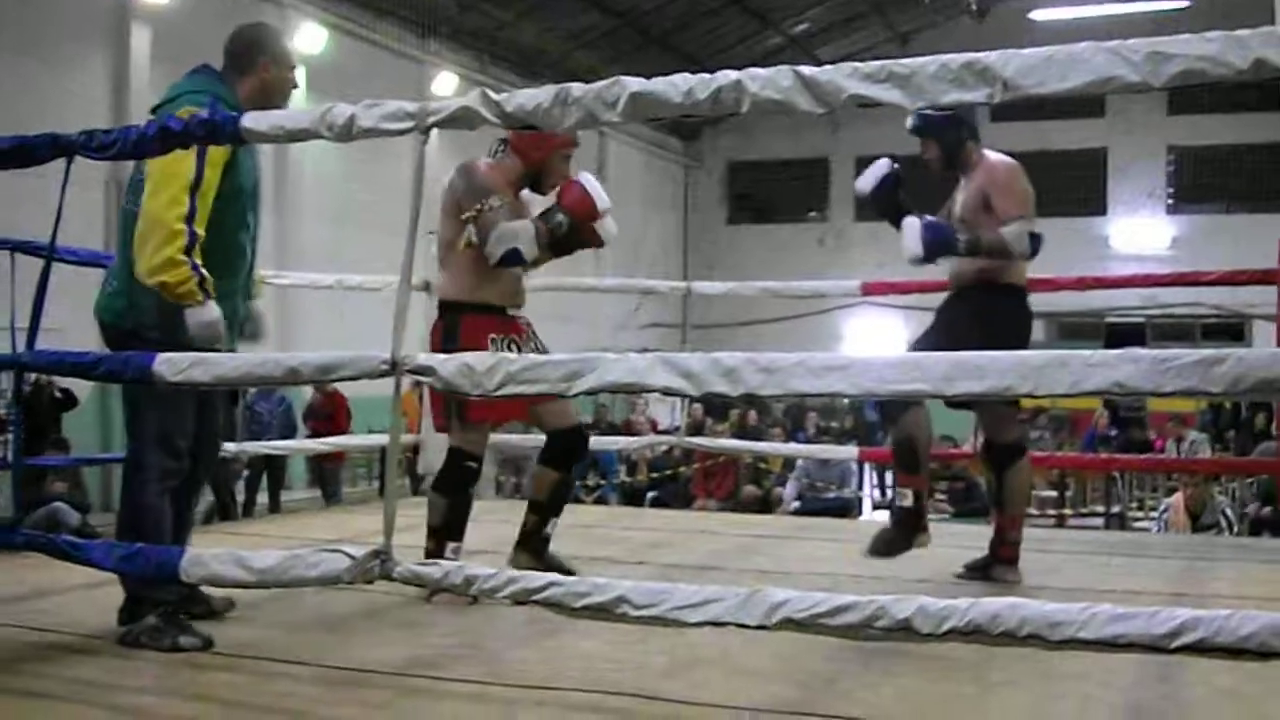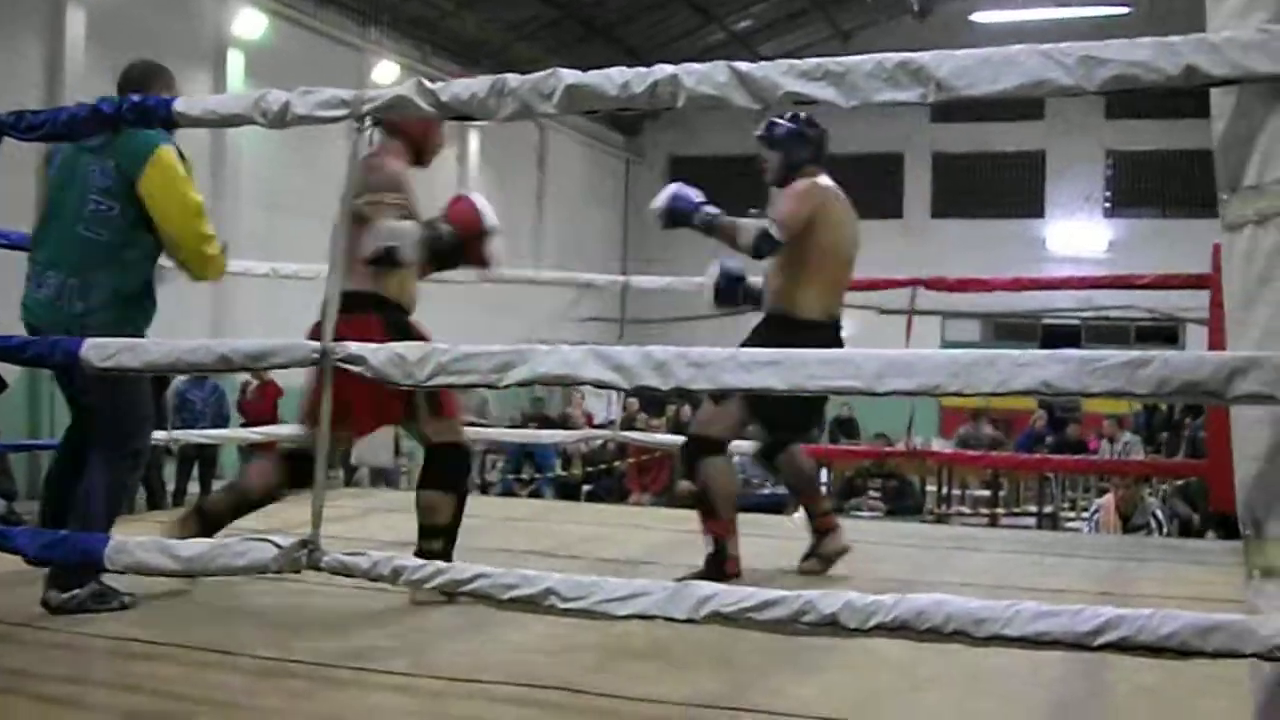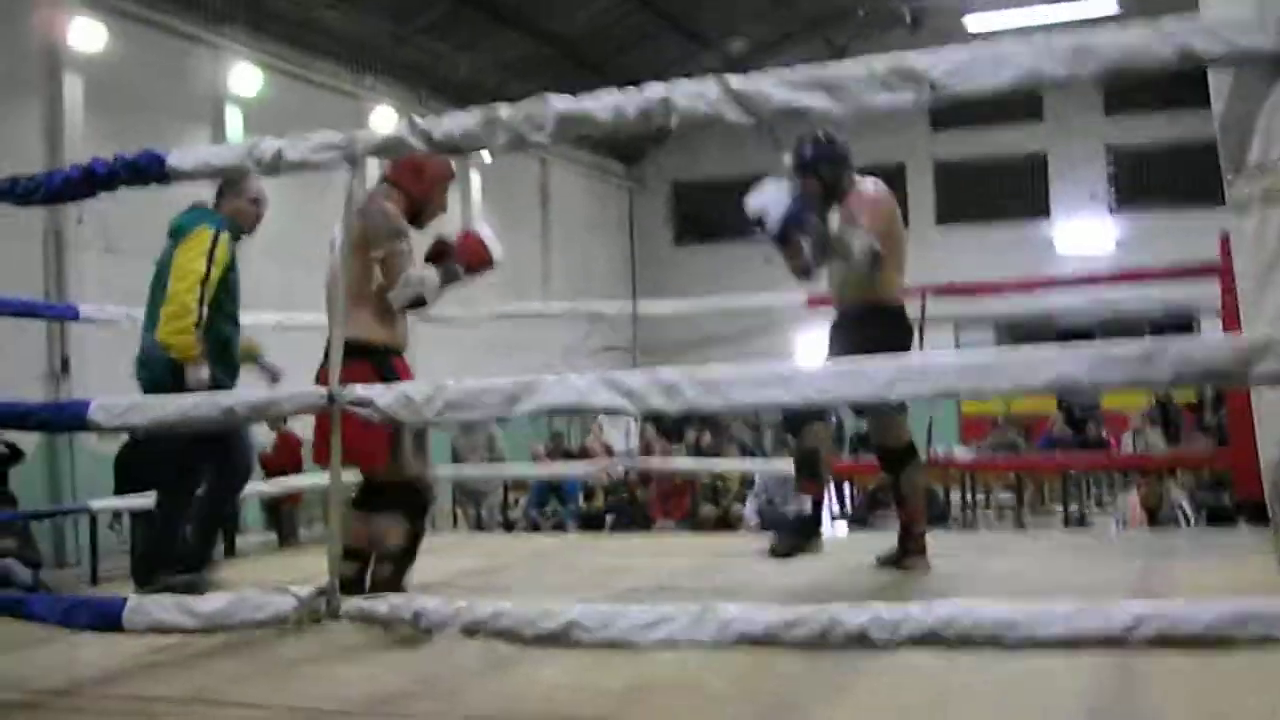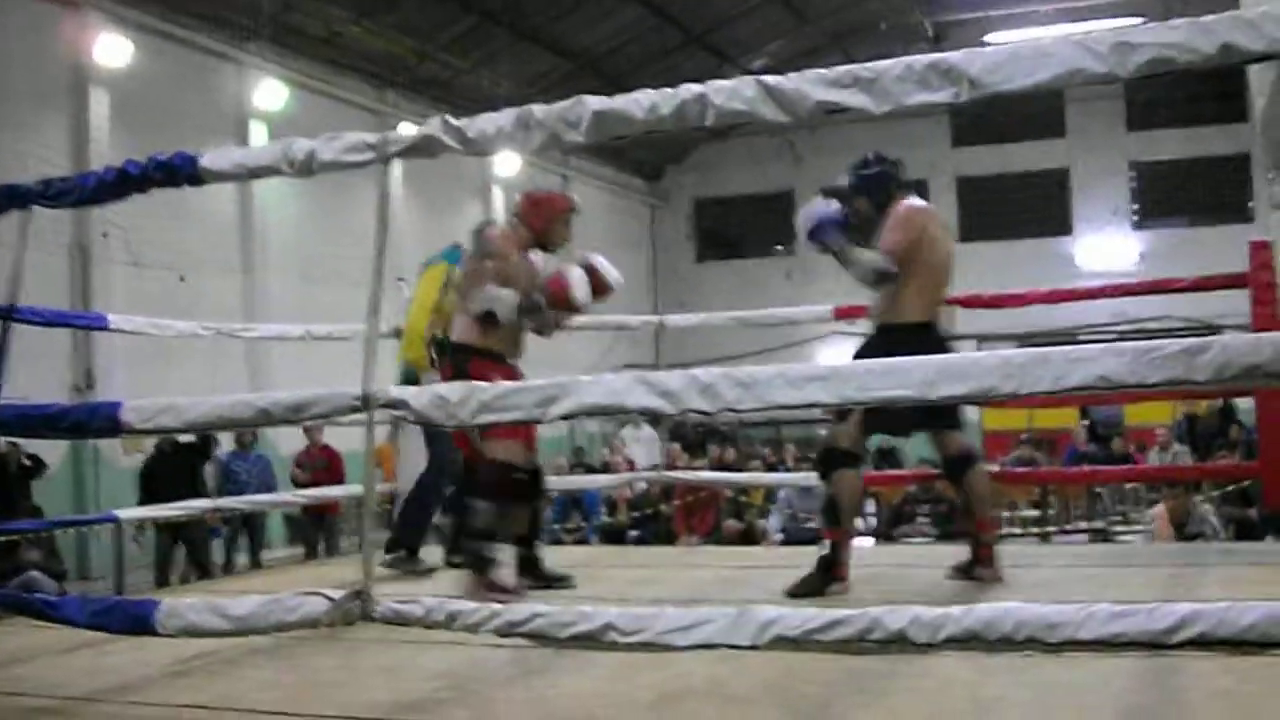
dt=1s
person 1, frame 1
right shoulder: (200, 116)
right elbow: (167, 216)
left wrist: (240, 299)
right wrist: (193, 296)
left hip: (187, 322)
right hip: (157, 322)
left knee: (198, 453)
right knee: (158, 461)
left ankle: (170, 584)
right ankle: (145, 610)
person 1, frame 2
left shoulder: (71, 147)
right shoulder: (150, 149)
left elbow: (54, 223)
right elbow: (193, 238)
right wrist: (213, 262)
left hip: (49, 312)
right hip: (101, 322)
left knee: (90, 427)
right knee: (121, 446)
right ankle: (73, 579)
person 1, frame 3
left shoulder: (207, 237)
right shoulder: (210, 234)
right elbow: (183, 297)
left wrist: (251, 356)
right wrist: (192, 360)
left hip: (166, 374)
right hip: (190, 375)
left knee: (179, 477)
right knee: (232, 469)
left ankle: (157, 570)
right ankle: (181, 566)
person 1, frame 4
right shoulder: (449, 269)
right elbow: (420, 320)
right wrist: (426, 371)
right hip: (433, 385)
right knee: (445, 465)
left ankle: (460, 546)
right ankle: (400, 547)
person 2, frame 1
left shoulder: (999, 171)
right shoulder: (969, 183)
left elbow: (1026, 240)
right elbow: (932, 248)
left wrist: (958, 237)
right wrist: (896, 210)
left hip: (989, 308)
right hip: (978, 309)
left knee: (901, 391)
right knee: (1005, 439)
left ankle: (911, 517)
right ankle: (1005, 557)
person 2, frame 2
left shoulder: (805, 193)
right shoulder: (841, 207)
left elbow: (760, 241)
left wrist: (701, 214)
right wrist: (761, 294)
left hip: (788, 338)
right hip: (822, 342)
left knee: (705, 437)
right knee: (780, 443)
left ankle: (723, 563)
right ankle: (826, 532)
person 2, frame 3
left shoulder: (871, 197)
right shoulder: (843, 212)
left elbow: (868, 257)
right elbow: (804, 268)
left wrist: (809, 222)
right wrist: (781, 228)
left hip: (876, 326)
right hip: (860, 327)
left knee: (809, 402)
right knee: (892, 439)
left ankle: (809, 519)
right ankle: (913, 546)
person 2, frame 4
left shoulder: (907, 212)
right shoulder: (929, 221)
left elbow: (880, 272)
left wrist: (832, 237)
right wrist: (848, 235)
left hip: (896, 345)
right hip: (928, 345)
left knee: (841, 444)
right knee: (957, 453)
left ankle: (834, 567)
right ankle: (984, 558)
person 3, frame 1
left shoulder: (517, 198)
right shoulder: (475, 177)
right elbow: (506, 249)
left wrist: (571, 240)
right wrist: (563, 215)
left hip: (513, 330)
right hip: (470, 330)
left knee: (570, 434)
right knee: (467, 454)
left ankle: (532, 547)
right ankle: (438, 566)
person 3, frame 2
left shoulder: (382, 172)
right shoulder: (386, 168)
right elbow: (382, 248)
left wrist: (456, 249)
right wrist: (445, 229)
left hip: (347, 325)
right hip: (376, 326)
left knee: (303, 456)
right knee: (449, 445)
left ankle: (193, 529)
right ankle: (433, 568)
person 3, frame 3
left shoulder: (363, 220)
right shoulder: (382, 217)
right elbow: (406, 293)
left wrist: (436, 267)
right wrist: (457, 267)
left hip: (347, 365)
right hip: (371, 367)
left knee: (384, 481)
right knee: (411, 484)
left ankle: (349, 589)
right ankle: (379, 592)
person 3, frame 4
left shoulder: (532, 261)
right shoulder: (488, 242)
left elbow: (545, 323)
right elbow: (484, 306)
left wrist: (583, 294)
right wrist: (544, 296)
left hip: (501, 370)
right hip: (472, 365)
left knee: (528, 470)
right knee: (506, 464)
left ankle: (529, 565)
right ankle: (480, 568)
